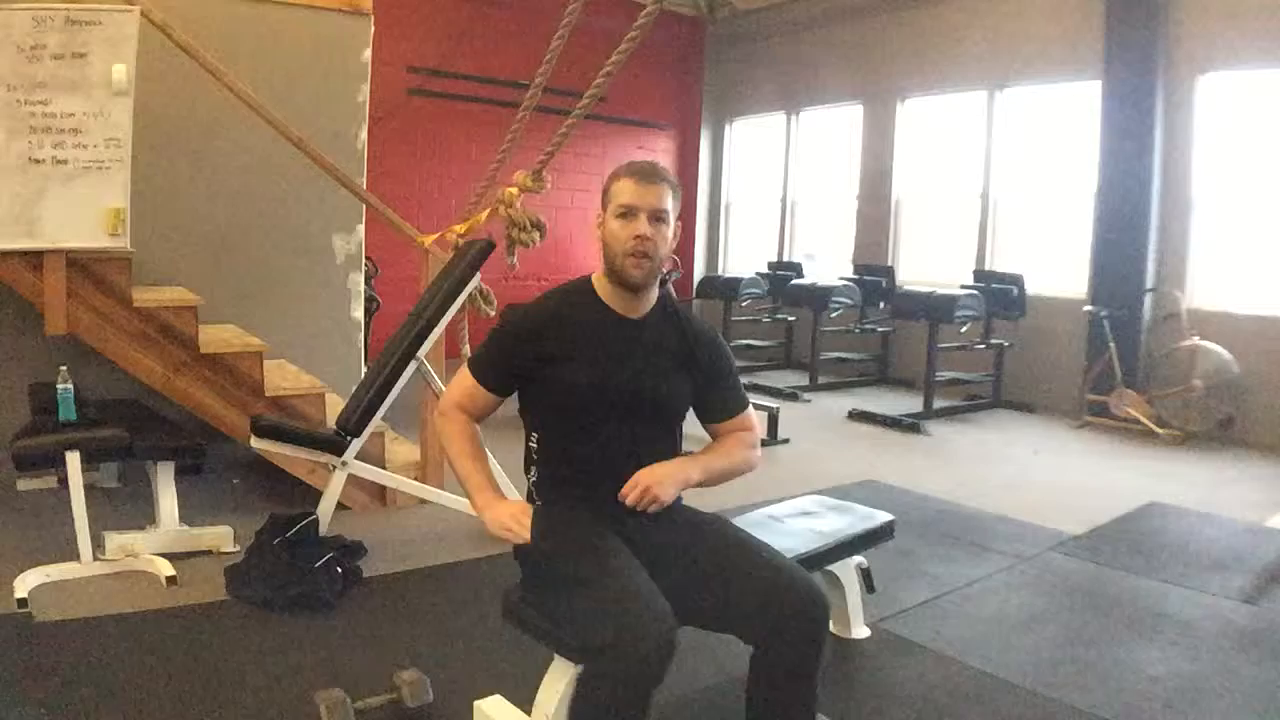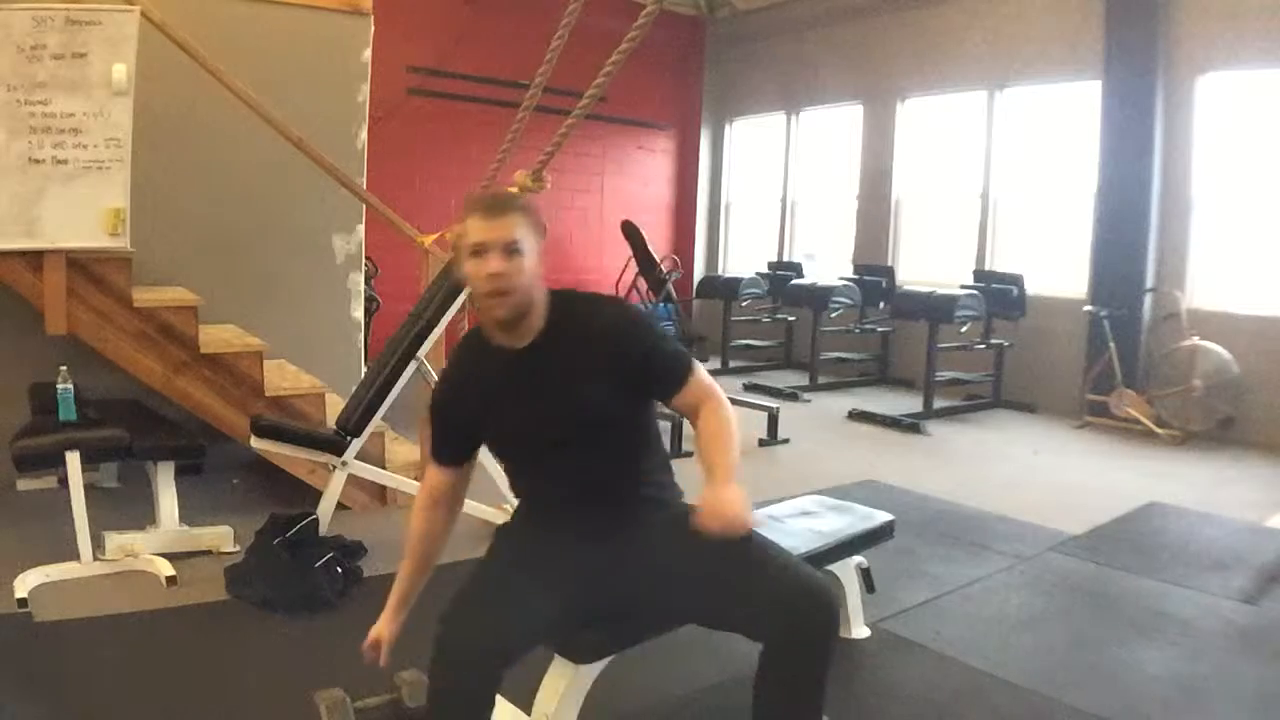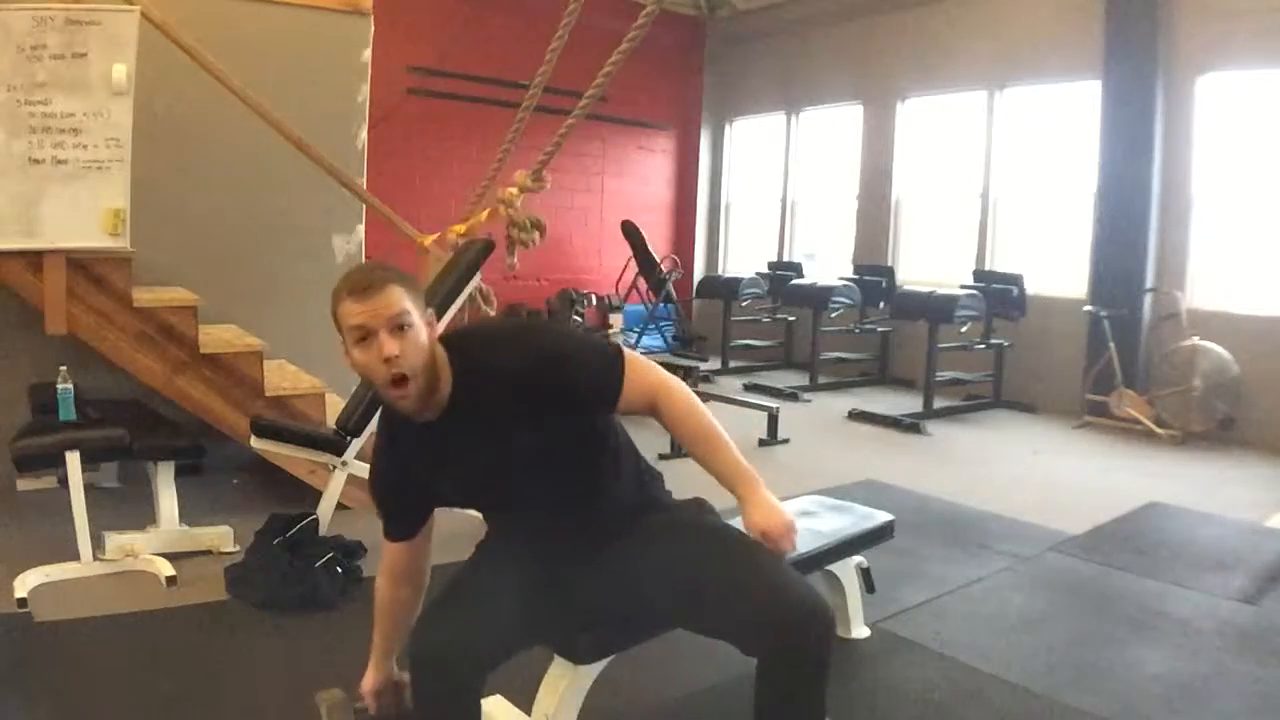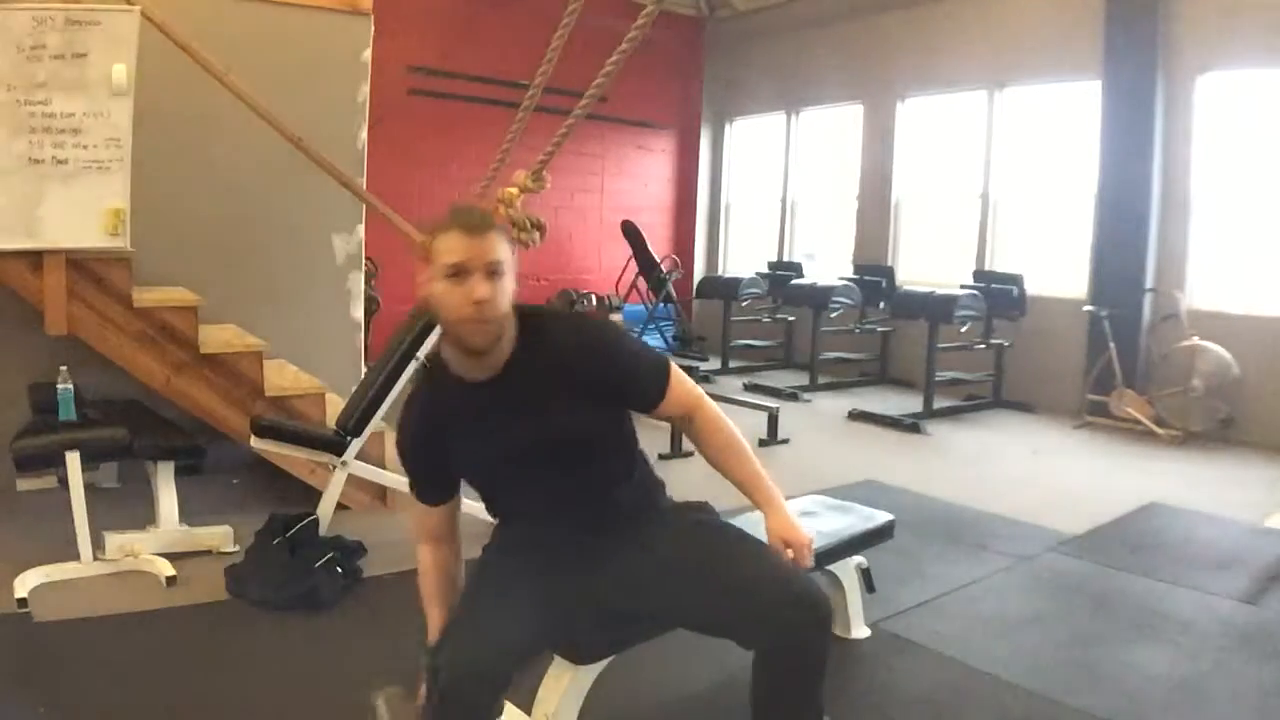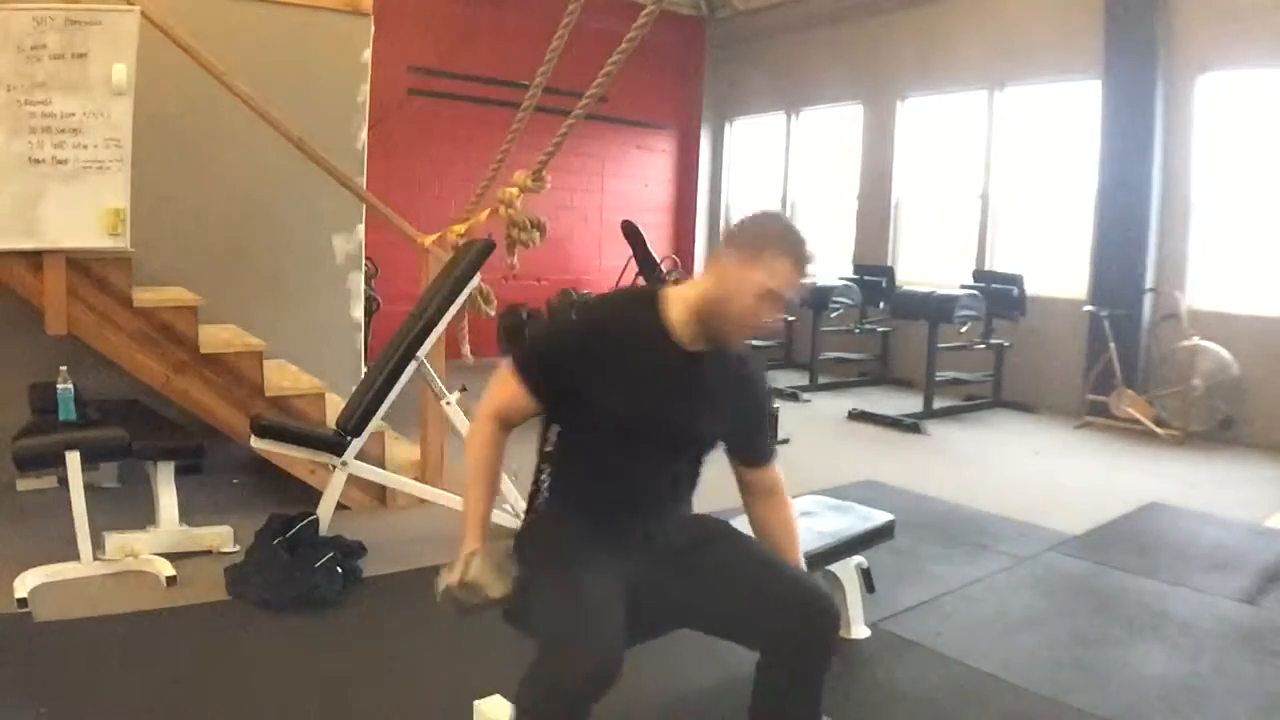
dt=0.5s
person 1, frame 1
left shoulder: (692, 339)
right shoulder: (539, 323)
left elbow: (745, 442)
right elbow: (455, 411)
left wrist: (683, 469)
right wrist: (491, 503)
left hip: (658, 520)
right hip: (566, 525)
left knee: (801, 608)
right knee: (643, 633)
person 1, frame 2
left shoulder: (613, 328)
right shoulder: (464, 379)
left elbow: (707, 401)
right elbow: (439, 496)
left wrist: (724, 482)
right wrist: (396, 607)
left hip: (652, 527)
right hip: (551, 537)
left knee: (809, 605)
right knee: (465, 642)
person 1, frame 3
left shoulder: (519, 354)
right shoulder: (396, 454)
left elbow: (659, 391)
right elbow: (403, 572)
left wrist: (752, 492)
right wrist: (381, 663)
left hip: (639, 526)
right hip: (531, 555)
left knee: (801, 620)
right knee: (437, 655)
person 1, frame 4
left shoulder: (580, 343)
right shoulder: (428, 412)
left elbow: (692, 408)
right elbow: (436, 539)
left wrist: (773, 507)
right wrist: (441, 646)
left hip: (643, 530)
right hip: (534, 556)
left knee: (800, 607)
right knee: (461, 675)
person 1, frame 5
left shoulder: (741, 382)
right shoulder: (599, 329)
left elbow: (763, 490)
right elbow: (494, 417)
left wrist: (799, 602)
right wrist: (473, 543)
left hip: (670, 538)
right hip: (571, 538)
left knee: (809, 614)
right knee: (583, 659)
